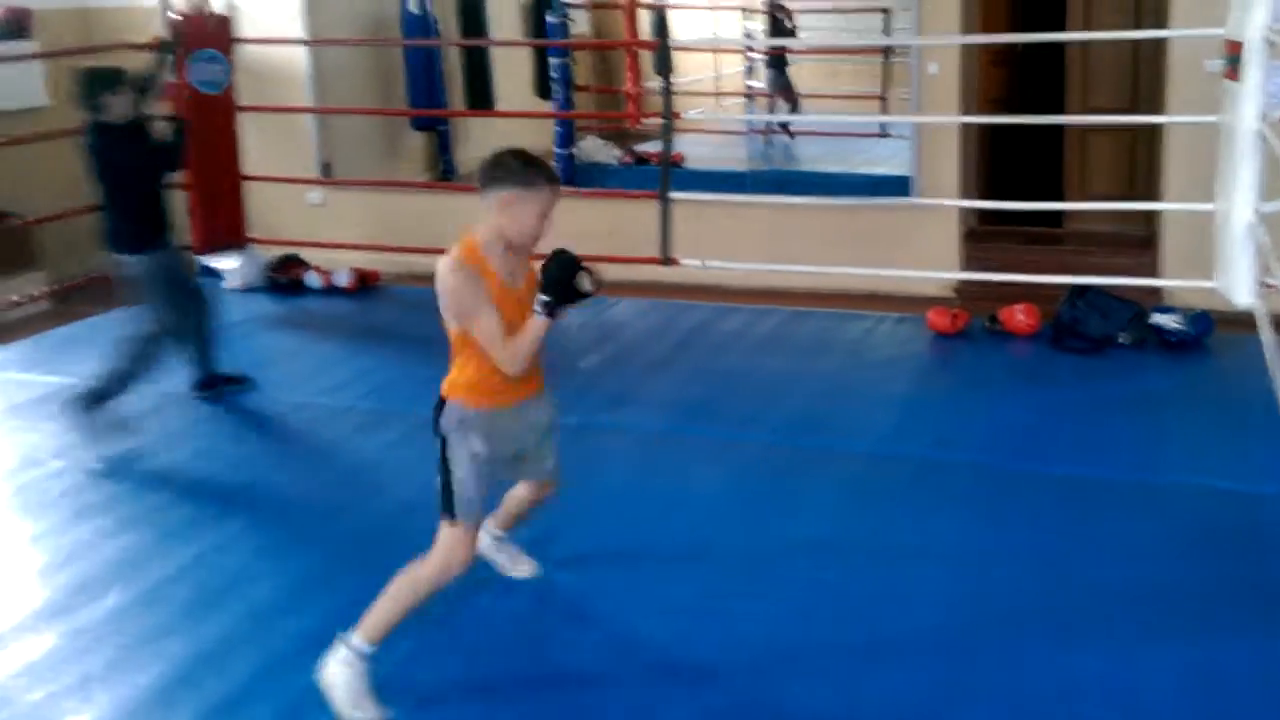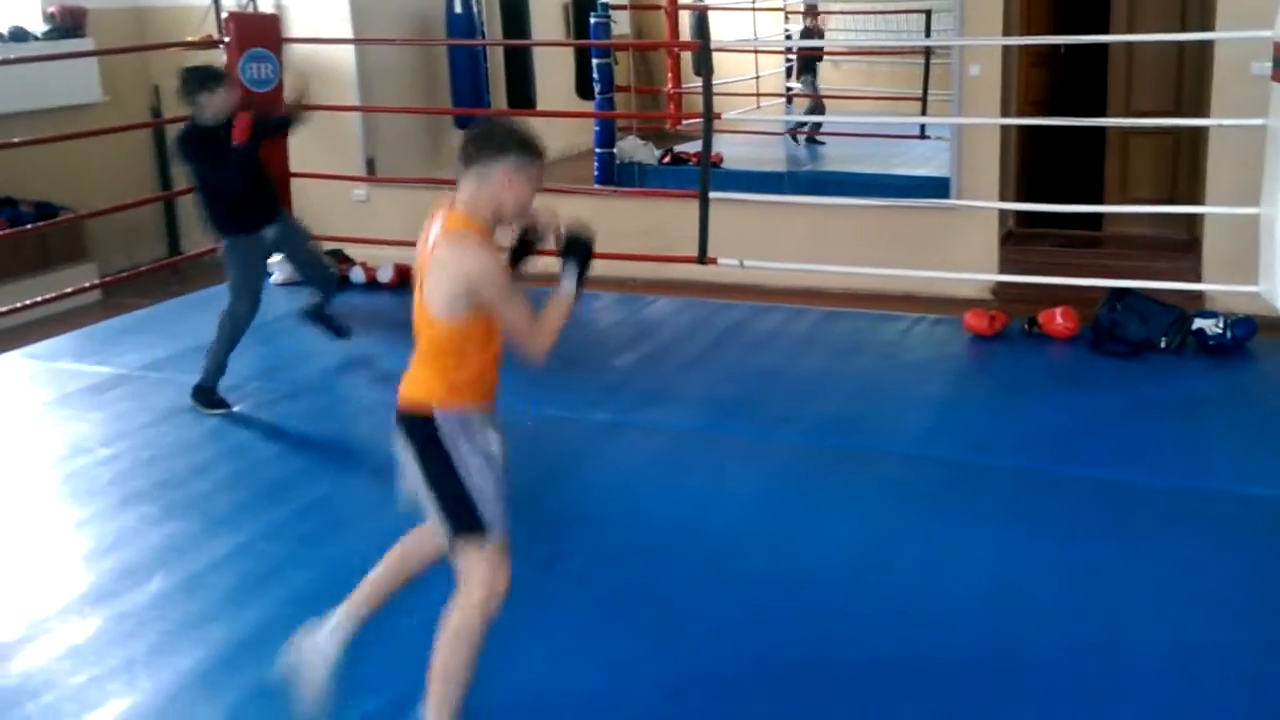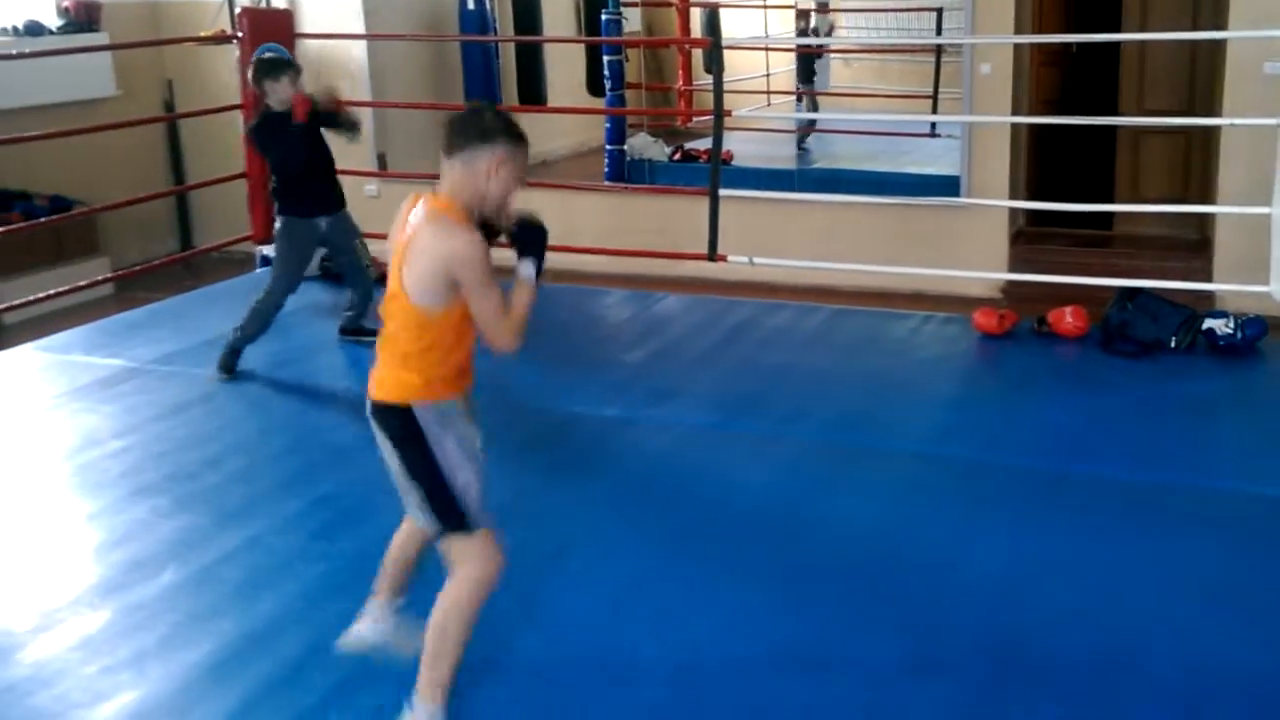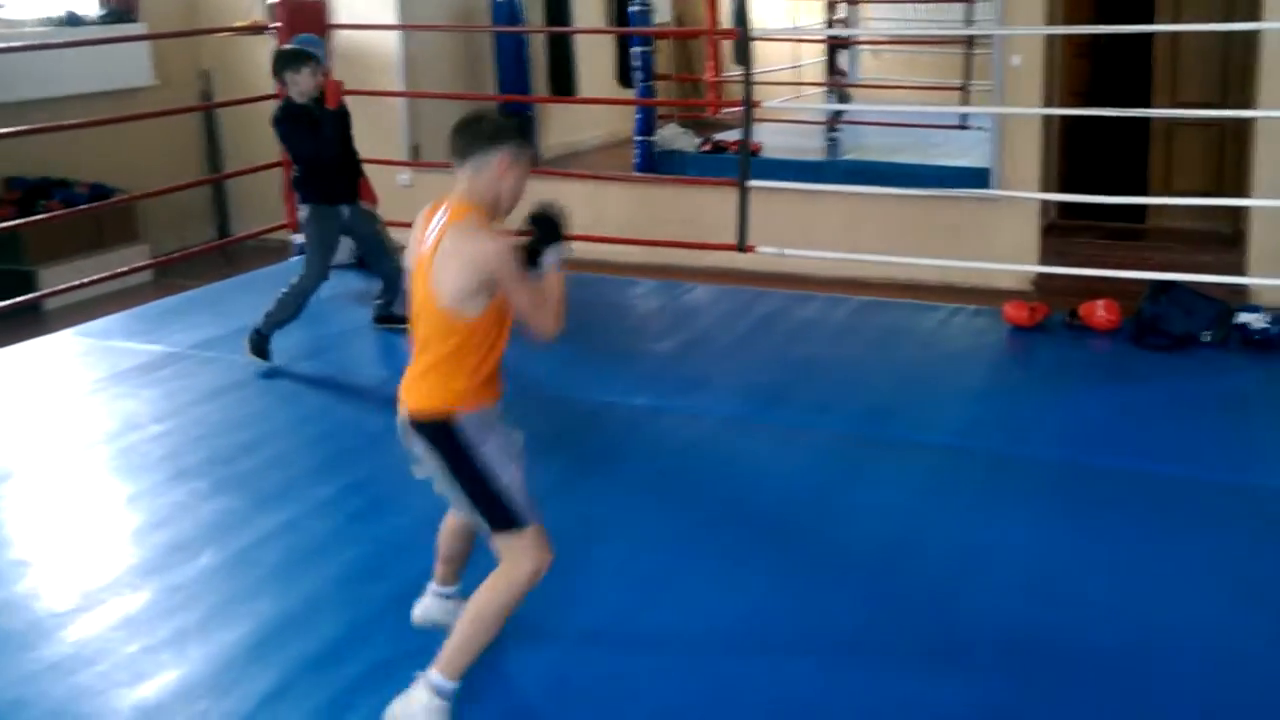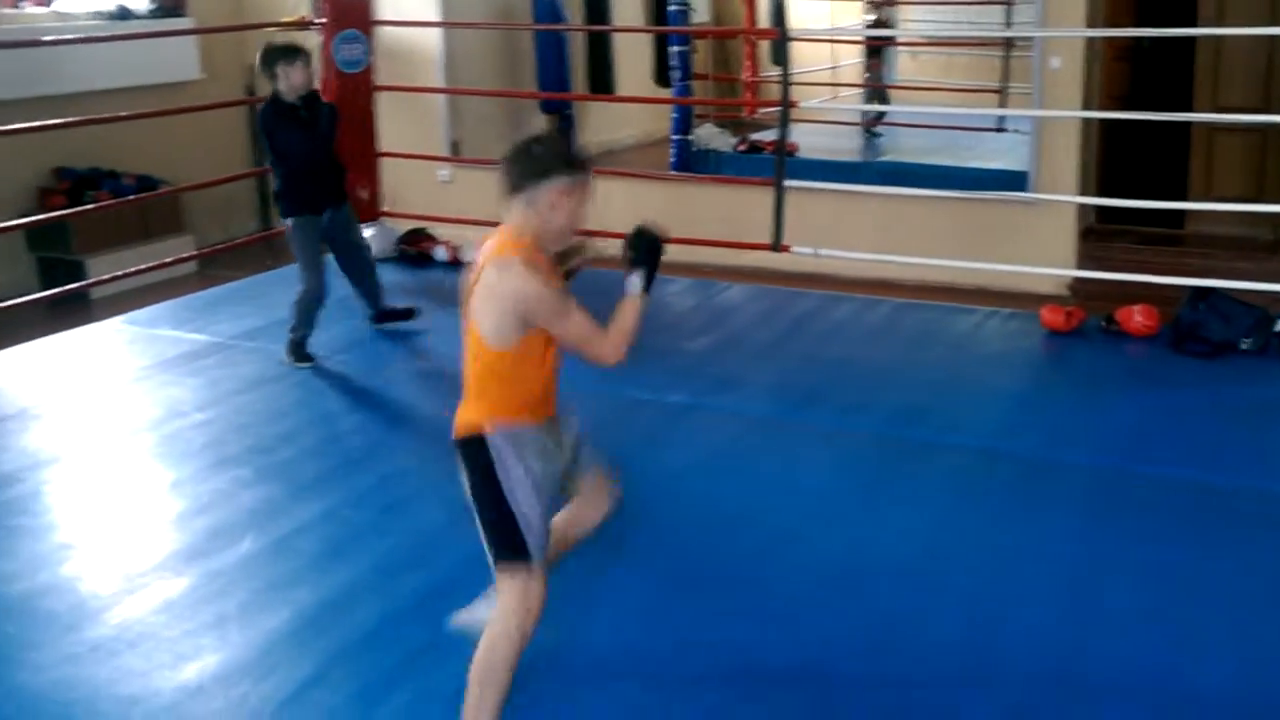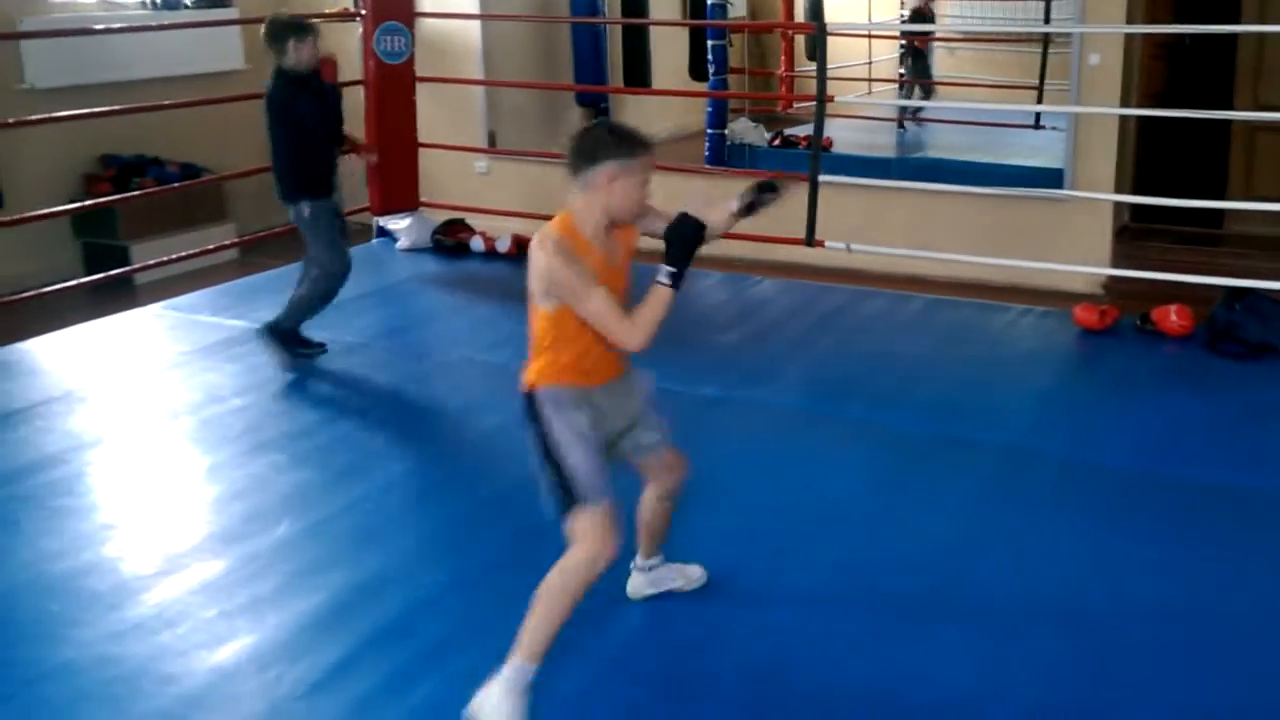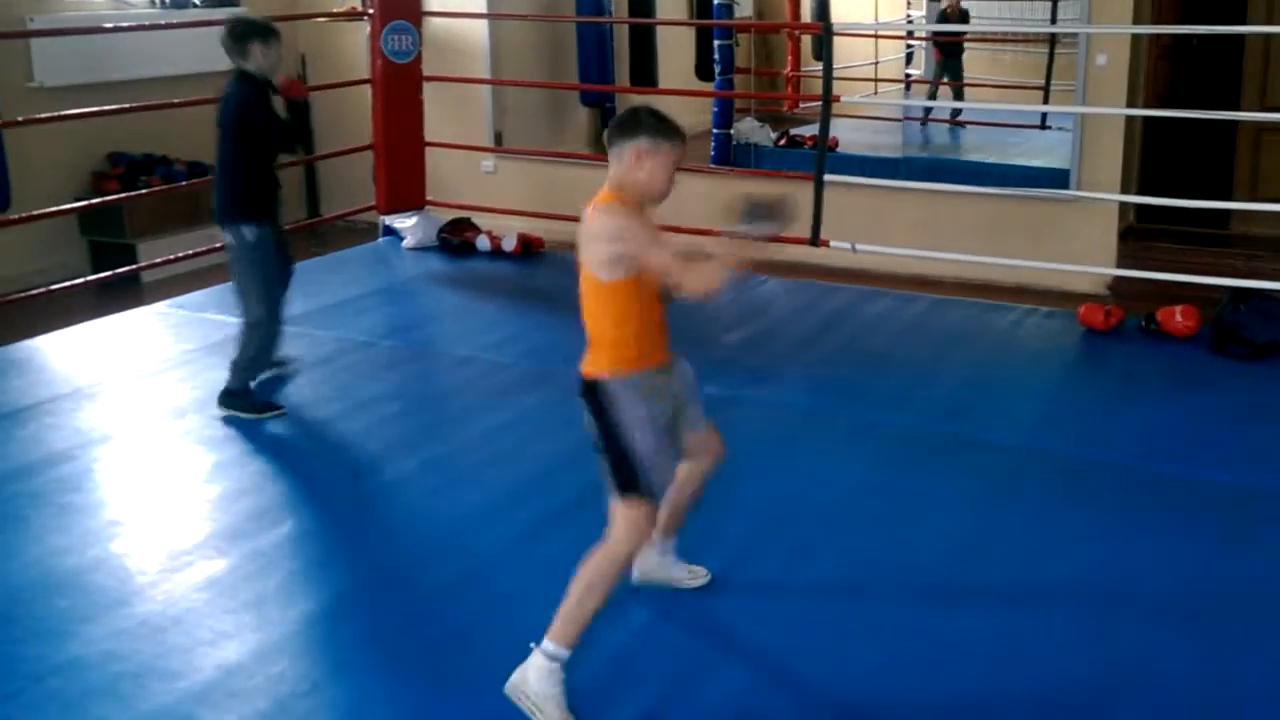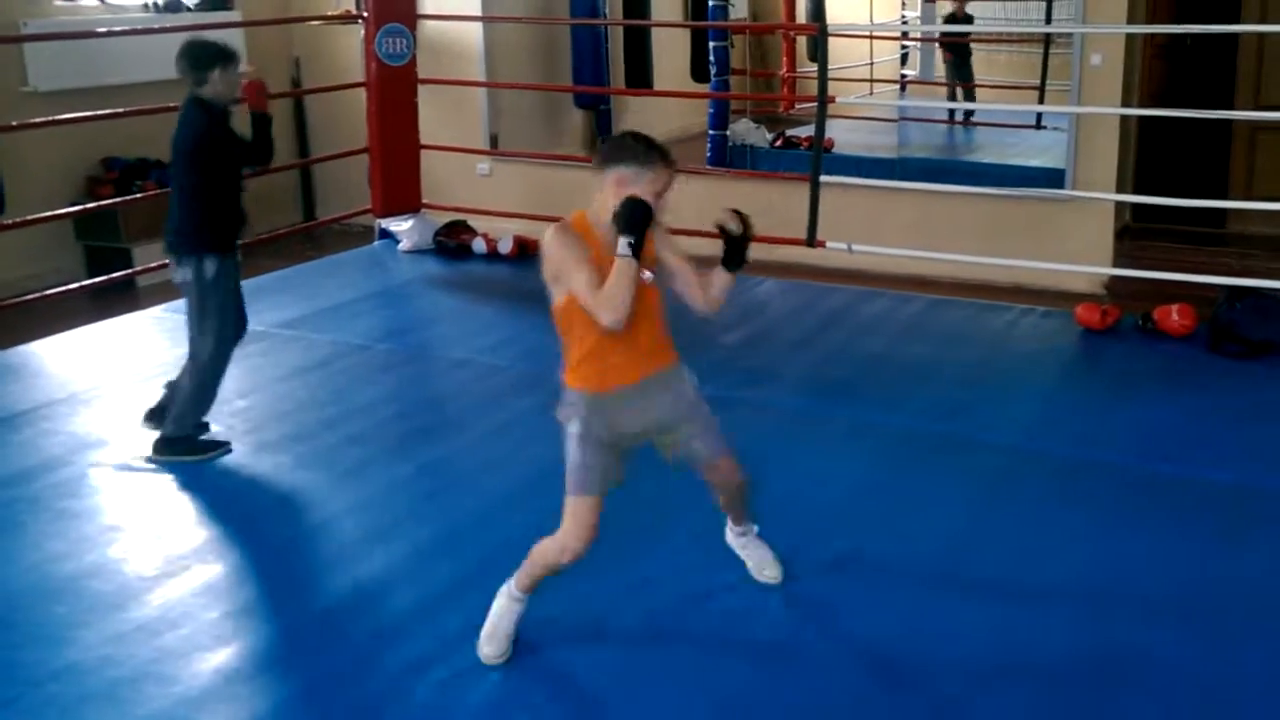
dt=0.3s
person 1, frame 1
left shoulder: (514, 257)
right shoulder: (461, 272)
left elbow: (527, 313)
right elbow: (509, 361)
left wrist: (571, 290)
right wrist: (547, 303)
left hip: (524, 405)
right hip: (473, 415)
left knee: (540, 485)
right knee: (452, 557)
left ankle: (493, 537)
right ankle: (347, 659)
person 1, frame 2
left shoulder: (446, 226)
right shoulder: (474, 257)
right elbow: (534, 344)
left wrist: (514, 254)
right wrist: (573, 273)
left hip: (444, 410)
right hip: (446, 420)
left knee: (442, 535)
right knee: (487, 578)
left ankle: (328, 638)
person 1, frame 3
left shoulder: (421, 211)
right shoulder: (457, 241)
right elbow: (504, 338)
right wrist: (529, 264)
left hip: (402, 396)
right hip: (419, 410)
left knee: (430, 514)
right knee: (478, 562)
left ankle: (377, 619)
person 1, frame 4
left shoulder: (434, 218)
right shoulder: (481, 246)
right elbow: (547, 326)
left wrist: (515, 258)
right wrist: (550, 252)
left hip: (423, 404)
right hip: (455, 416)
left knee: (476, 503)
right knee: (527, 559)
left ankle: (440, 599)
person 1, frame 5
left shoulder: (509, 245)
right shoulder: (520, 282)
right elbow: (608, 351)
left wrist: (561, 256)
right wrist: (641, 276)
left hip: (533, 422)
right hip: (499, 440)
left knee: (596, 497)
right knee: (522, 604)
left ankle: (493, 604)
person 1, frame 6
left shoulder: (626, 220)
right shoulder: (554, 253)
left elbow: (704, 223)
right elbow: (631, 335)
left wrist: (748, 200)
right wrist: (673, 267)
left hip: (612, 387)
right hip: (562, 400)
left knee: (670, 470)
right knee: (595, 546)
left ankle: (647, 570)
person 1, frame 7
left shoulder: (614, 213)
right shoulder: (613, 218)
right elbow: (699, 282)
right wrist: (739, 235)
left hip: (655, 370)
right hip: (620, 385)
left knee: (706, 450)
right knee: (628, 531)
left ankle: (657, 557)
right ankle: (543, 668)
person 1, frame 8
left shoulder: (651, 237)
right shoulder: (562, 239)
left elbow: (706, 302)
right elbow: (611, 317)
left wrist: (733, 254)
right wrist: (629, 240)
left hip: (663, 384)
right hip: (595, 403)
left knee: (729, 476)
right knee: (575, 542)
left ankle: (741, 533)
right ankle: (513, 596)
person 2, frame 1
left shoulder: (117, 131)
right shoulder: (109, 141)
right elbow: (170, 161)
right wrist: (178, 121)
left hip: (154, 240)
right hip: (140, 247)
left knee: (194, 303)
right knee: (167, 323)
left ankle: (208, 377)
right ankle: (100, 392)
person 2, frame 2
left shoulder: (237, 122)
right shoulder: (189, 142)
left elbow: (274, 127)
right elbow: (231, 182)
left wrist: (295, 113)
right wrist: (239, 143)
left hip: (274, 219)
right hip: (240, 234)
left knee: (323, 274)
right knee: (242, 308)
left ankle: (319, 309)
right ankle: (204, 385)
person 2, frame 3
left shoulder: (309, 109)
right shoulder: (262, 128)
left elbow: (350, 128)
right elbow: (296, 163)
left wrist: (336, 112)
right wrist: (301, 121)
left hip: (333, 211)
right hip: (296, 219)
left knee: (362, 275)
right knee: (280, 288)
left ankle: (352, 326)
right ankle: (236, 345)
person 2, frame 4
left shoulder: (325, 102)
right shoulder: (285, 119)
right elbow: (324, 152)
left wrist: (361, 180)
right wrist: (332, 111)
left hip: (351, 201)
right hip: (319, 205)
left knee: (386, 260)
right knee: (313, 275)
left ankle: (385, 312)
right ankle: (263, 332)
person 2, frame 5
left shoulder: (310, 102)
right shoulder: (271, 116)
right elbow: (313, 150)
left wrist: (343, 177)
right wrist: (328, 107)
left hip: (334, 201)
right hip: (302, 211)
left knee: (358, 259)
right knee: (314, 283)
left ankle: (378, 310)
right ankle: (297, 340)
person 2, frame 6
left shoulder: (302, 83)
right shoulder: (286, 91)
right elbow: (328, 126)
left wrist: (346, 140)
right wrist: (330, 85)
left hip: (318, 186)
right hip: (305, 193)
left knee: (325, 261)
right knee: (334, 265)
left ankle: (293, 328)
right ankle: (282, 326)
person 2, frame 7
left shoulder: (247, 91)
right shoulder: (246, 97)
right elbow: (287, 142)
right wrist: (296, 102)
left hip: (255, 208)
right hip: (245, 216)
left knee: (276, 274)
right knee: (262, 302)
left ankle: (260, 355)
right ankle: (236, 391)
person 2, frame 8
left shoulder: (200, 116)
right shoulder: (206, 123)
right elbow: (258, 157)
right wrist: (260, 112)
left hip: (208, 242)
right hip: (202, 249)
left knee: (228, 329)
right knee: (214, 341)
left ankle: (170, 407)
right ankle: (175, 435)
